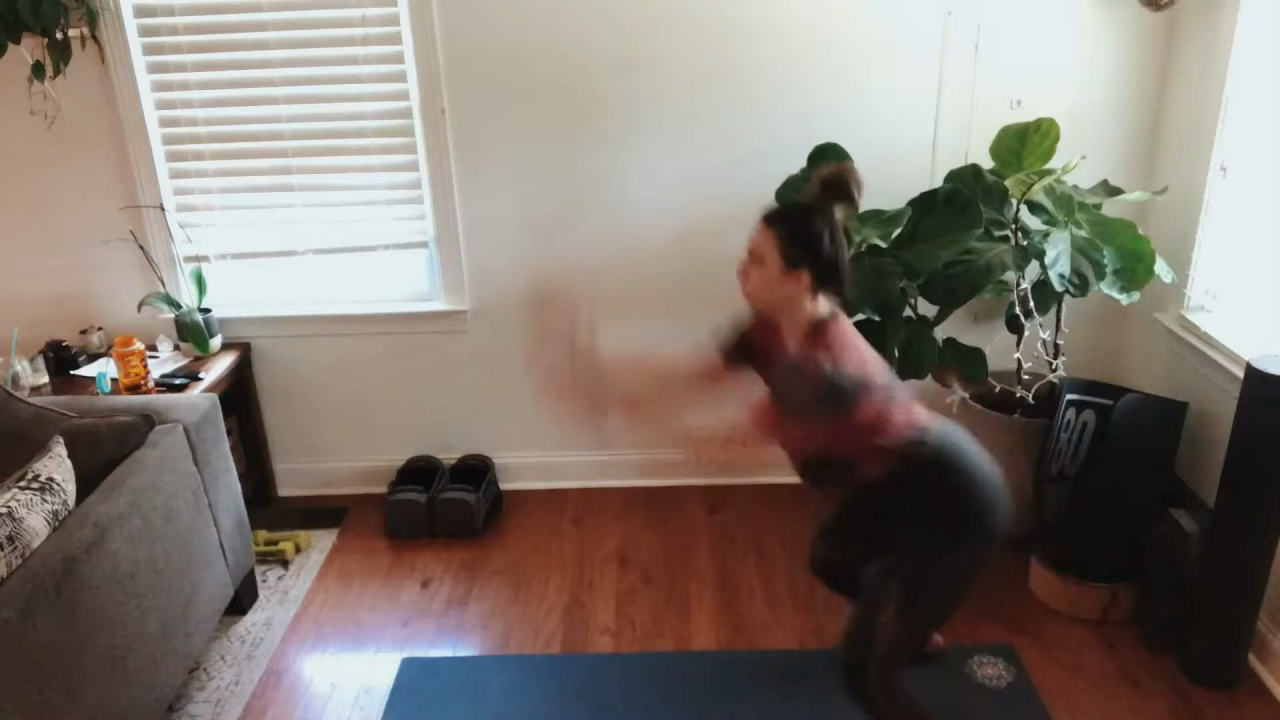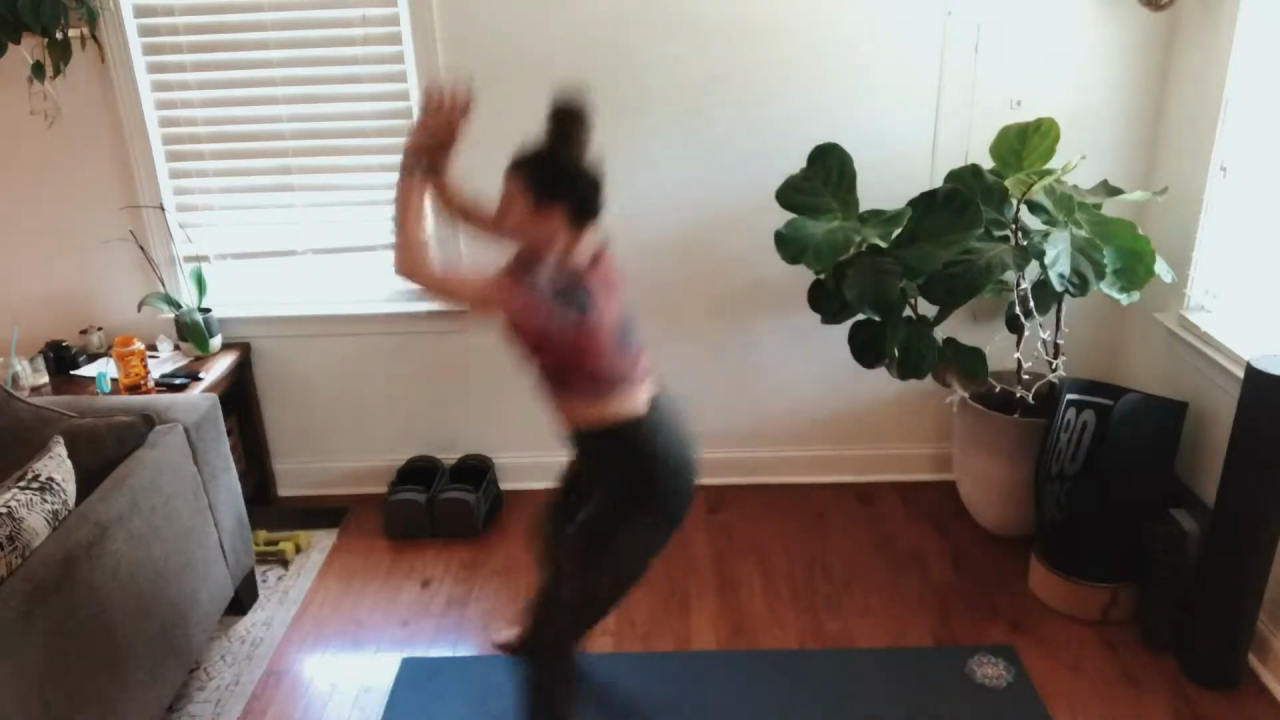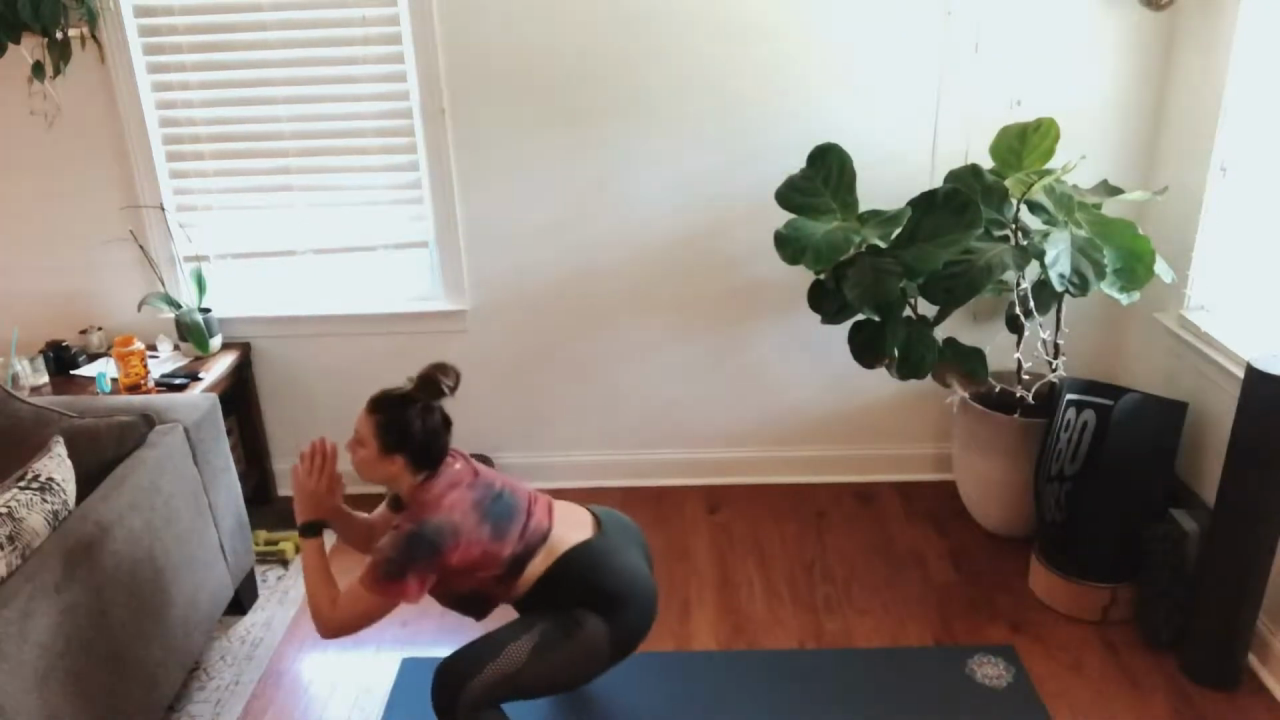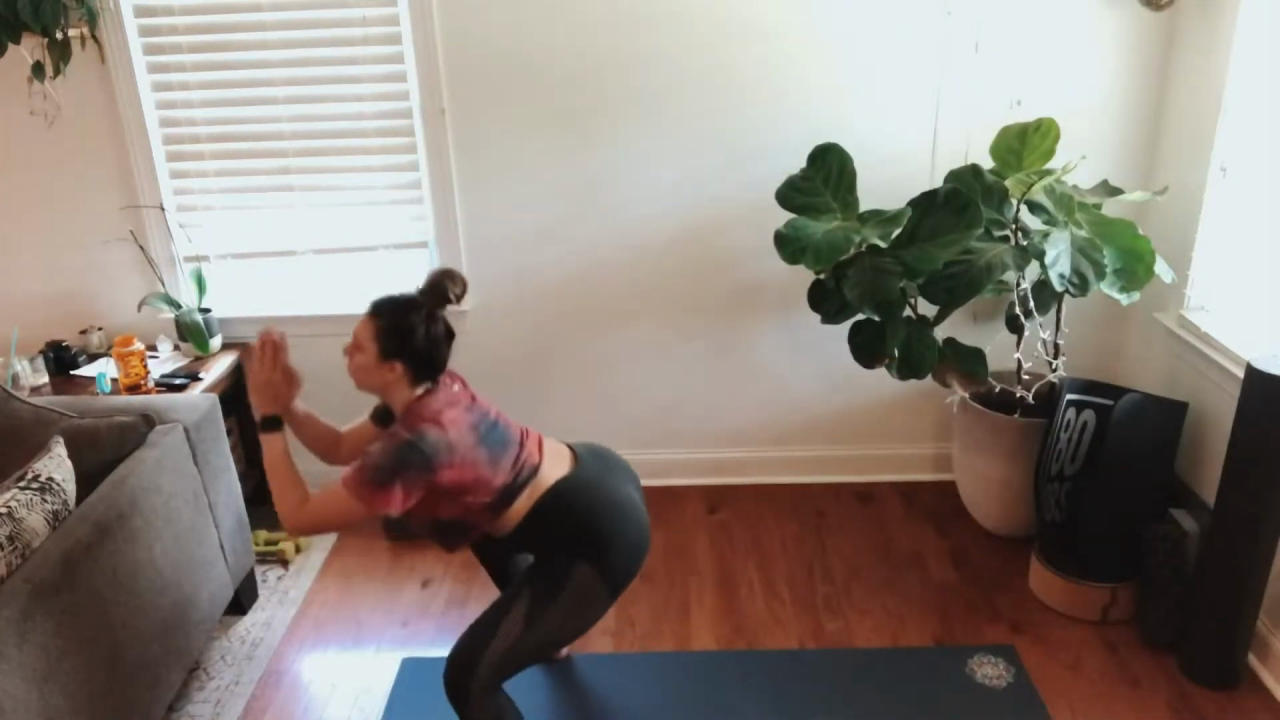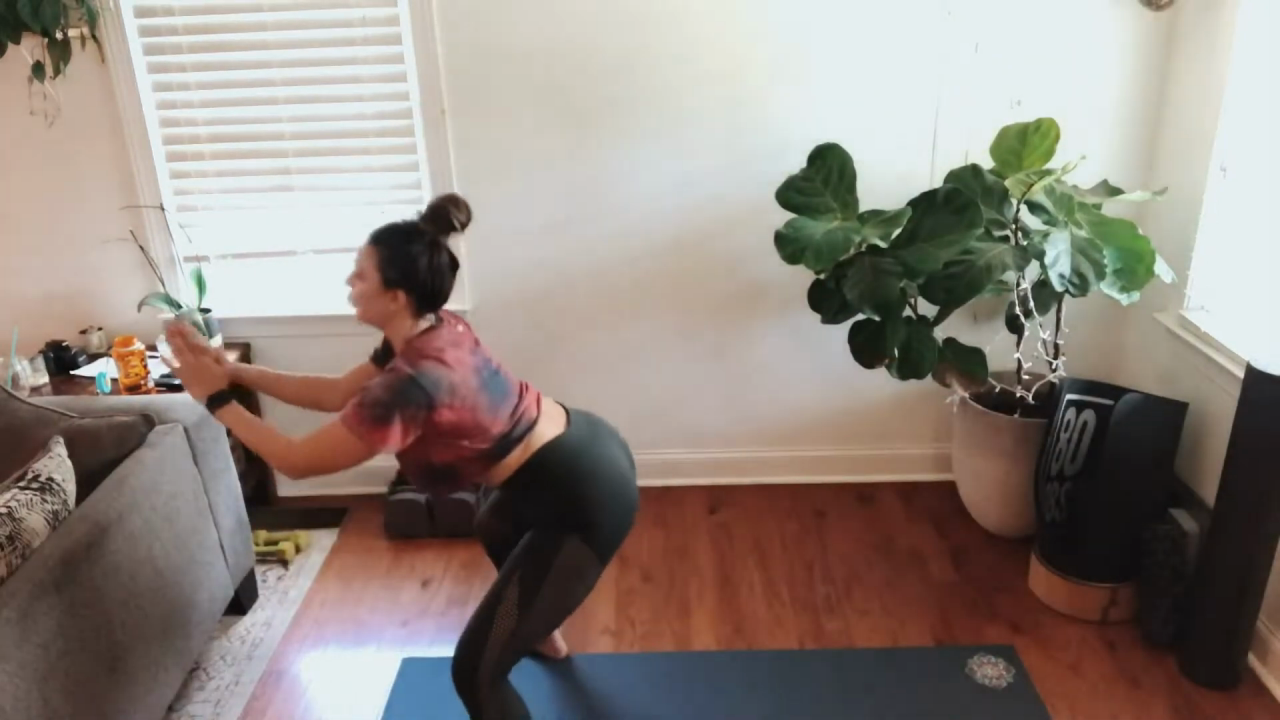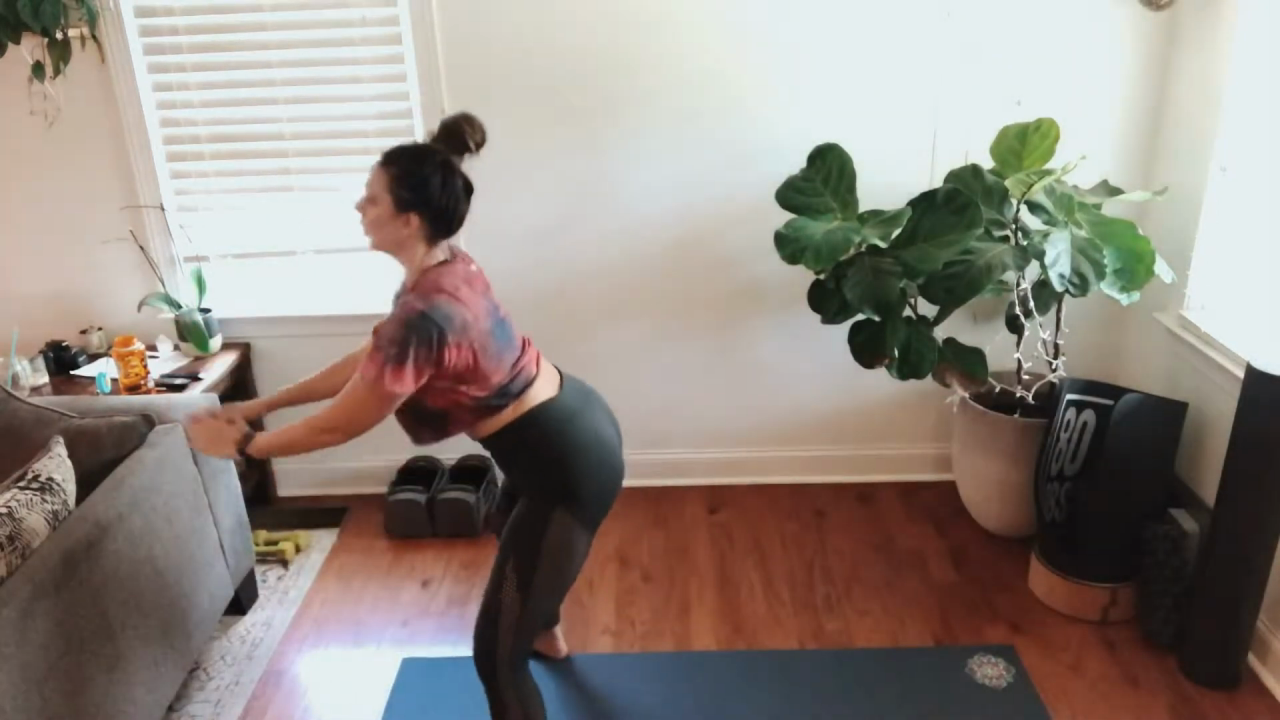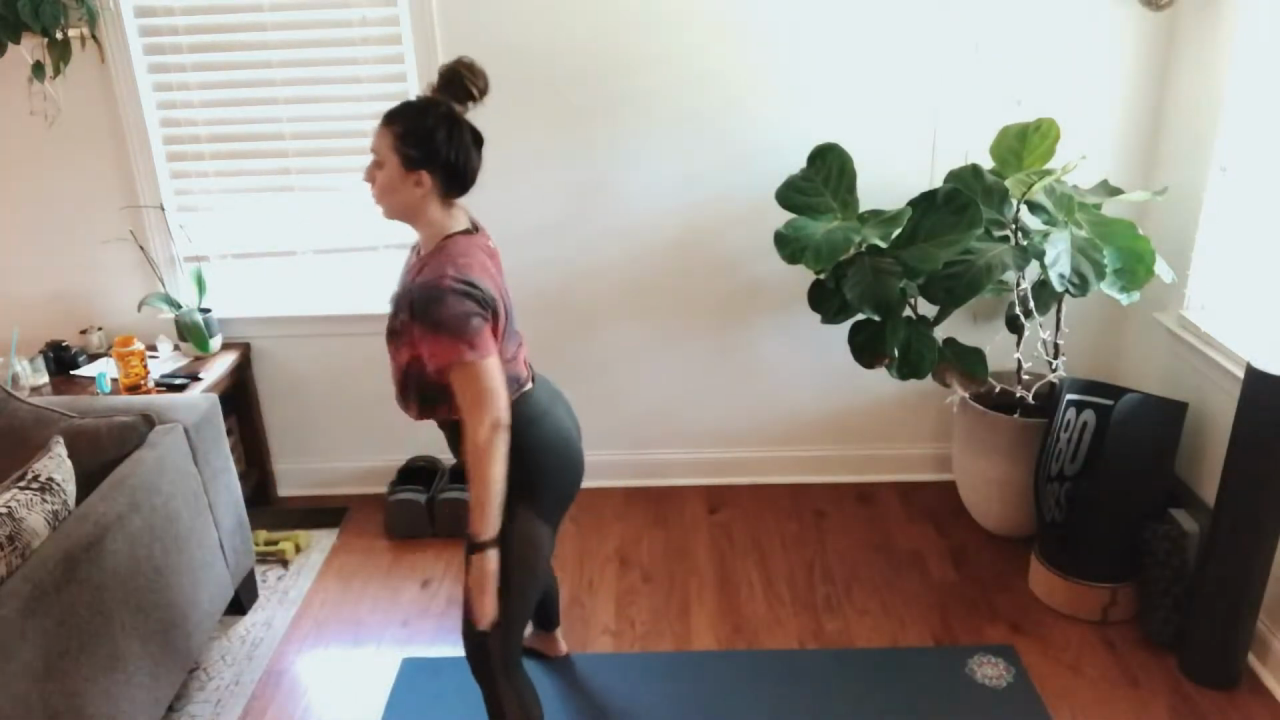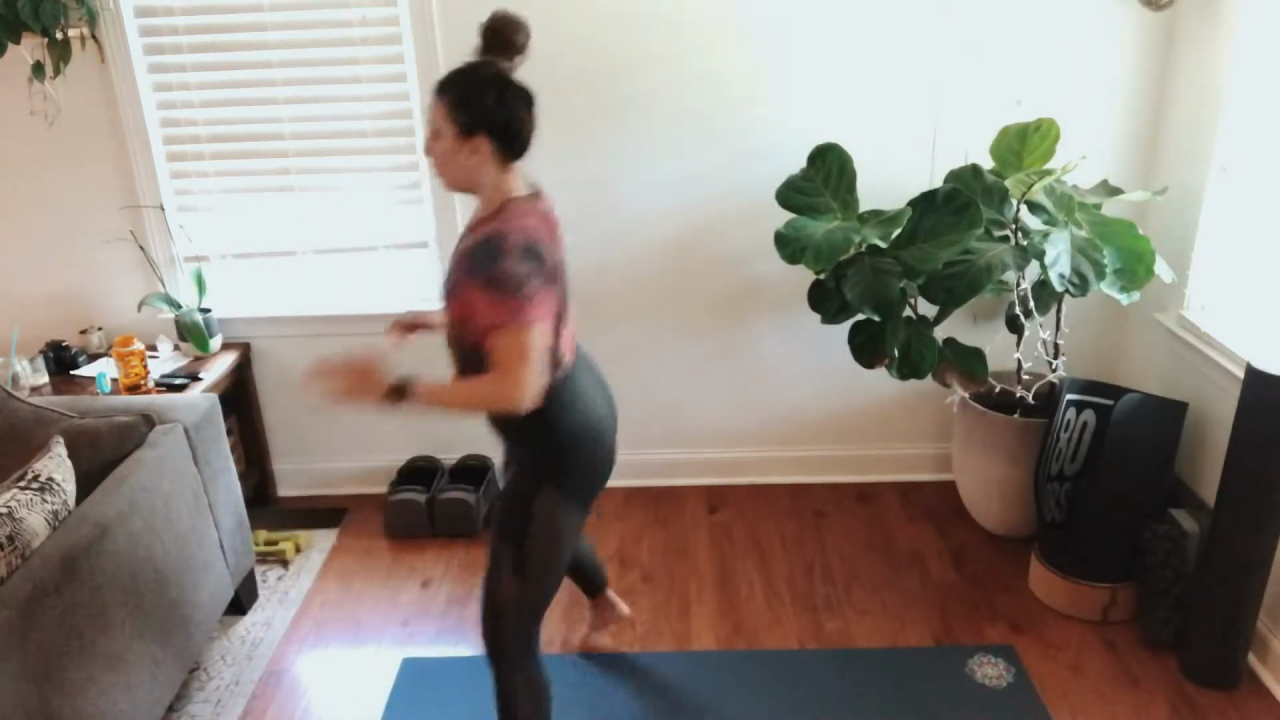
dt=0.5s
person 1, frame 1
left shoulder: (823, 370)
right shoulder: (778, 332)
left elbow: (726, 449)
right elbow: (685, 379)
left wrist: (611, 402)
right wrist: (601, 378)
left hip: (955, 506)
right hip: (902, 482)
left knee: (864, 673)
right knee: (830, 560)
right ankle: (911, 631)
person 1, frame 2
left shoulder: (550, 286)
right shoulder: (578, 251)
left elbow: (415, 266)
right elbow: (469, 213)
left wrist: (416, 163)
right wrist: (434, 168)
left hip: (641, 472)
right hip: (625, 443)
left knee: (549, 637)
right knee: (560, 536)
right ankle: (540, 633)
person 1, frame 3
left shoulder: (422, 532)
right shoulder: (440, 470)
left elbow: (331, 620)
right elbow: (369, 537)
left wrist: (309, 524)
right wrist: (330, 509)
left hip: (612, 600)
right ankle: (549, 652)
person 1, frame 4
left shoulder: (412, 447)
right shoulder: (435, 390)
left elbow: (298, 516)
right elbow: (339, 447)
left wrist: (268, 419)
right wrist: (287, 404)
left hip: (601, 537)
right hip: (600, 477)
left knee: (468, 678)
right knee: (487, 535)
right ankle: (545, 630)
person 1, frame 5
left shoulder: (411, 384)
right shoulder: (433, 331)
left elbow: (300, 461)
right elbow: (339, 392)
left wrist: (217, 402)
right wrist: (233, 371)
left hip: (586, 499)
right hip: (590, 450)
left knee: (476, 671)
right knee: (495, 529)
right ankle: (544, 634)
person 1, frame 6
left shoulder: (424, 317)
right shoulder: (446, 269)
left elbow: (338, 426)
right elbow: (366, 364)
left wrist: (244, 443)
right wrist: (261, 404)
left hip: (571, 465)
right hip: (577, 424)
left knee: (497, 654)
right knee: (514, 530)
right ankle: (546, 633)
person 1, frame 7
left shoulder: (441, 289)
right shoulder: (459, 237)
left elbow: (488, 424)
left wrist: (480, 546)
left hip: (531, 456)
right hip: (542, 422)
left knee: (489, 651)
right knee: (524, 547)
right ankle: (548, 634)
person 1, frame 8
left shoulder: (503, 246)
right shoulder: (527, 207)
left elbow: (518, 391)
left wrist: (394, 388)
right wrist: (442, 320)
left hip: (555, 439)
right hip: (578, 408)
left knee: (508, 637)
right knee: (527, 514)
right ankle: (606, 602)
